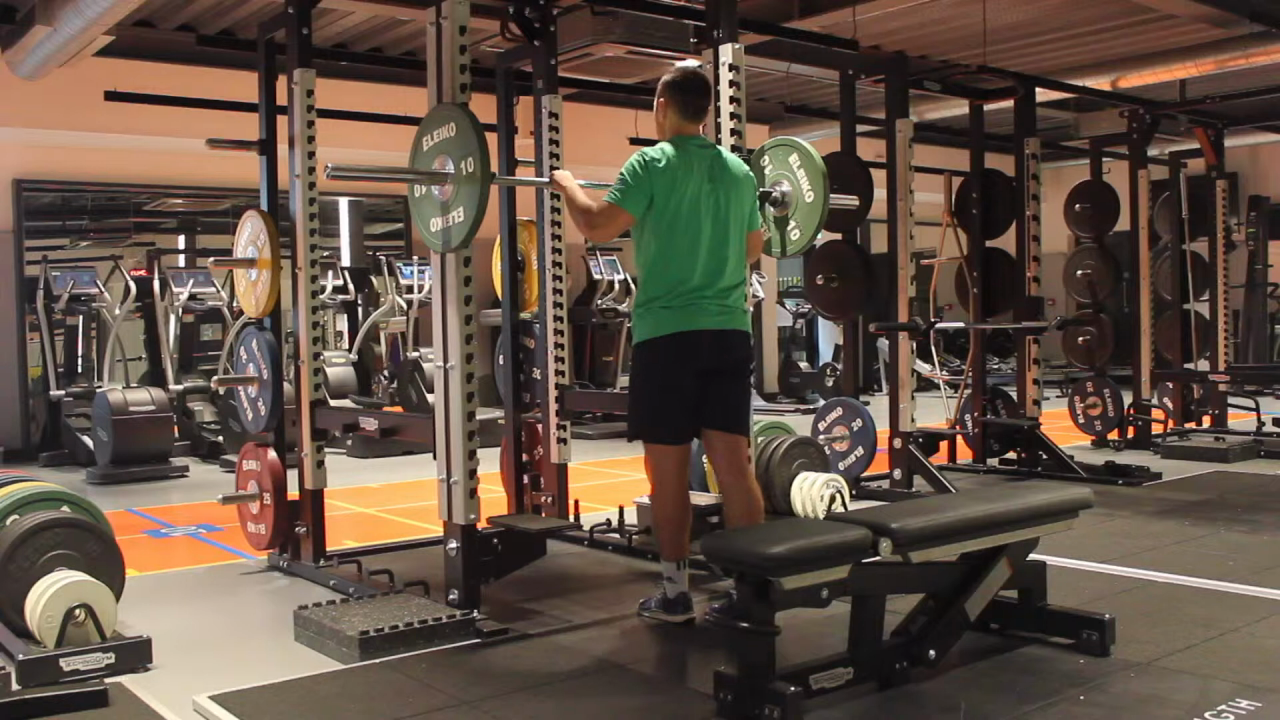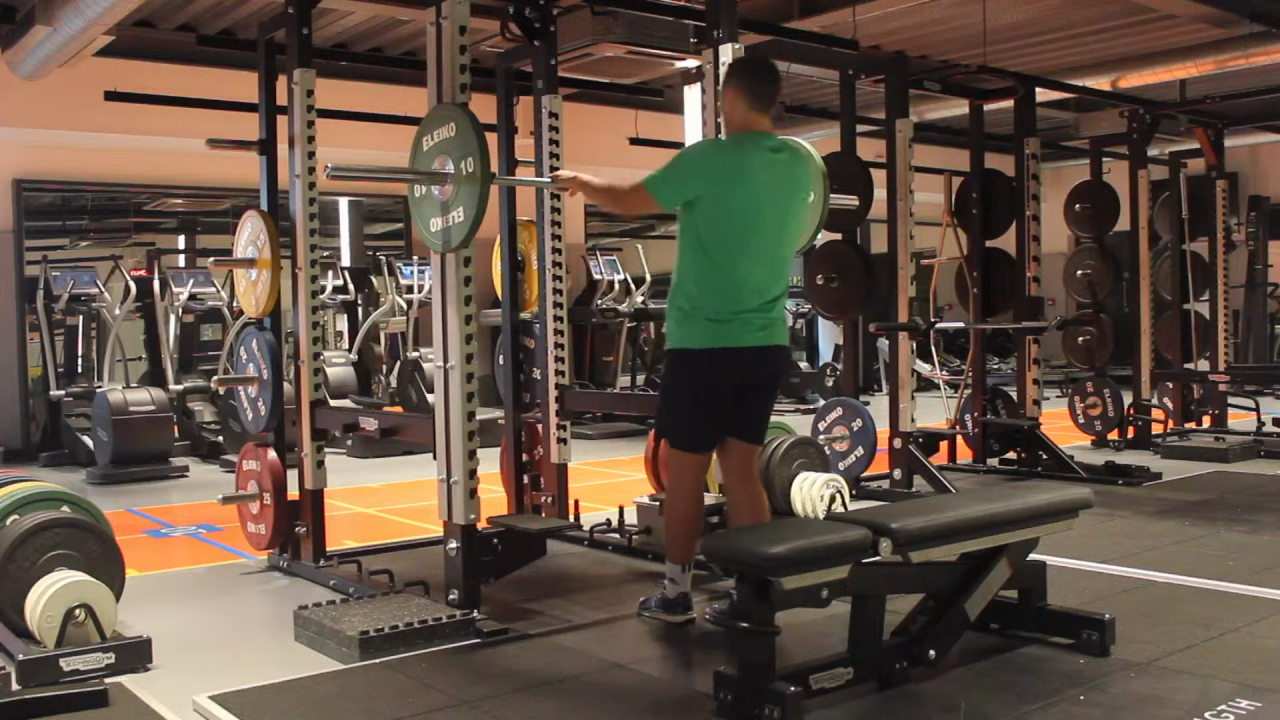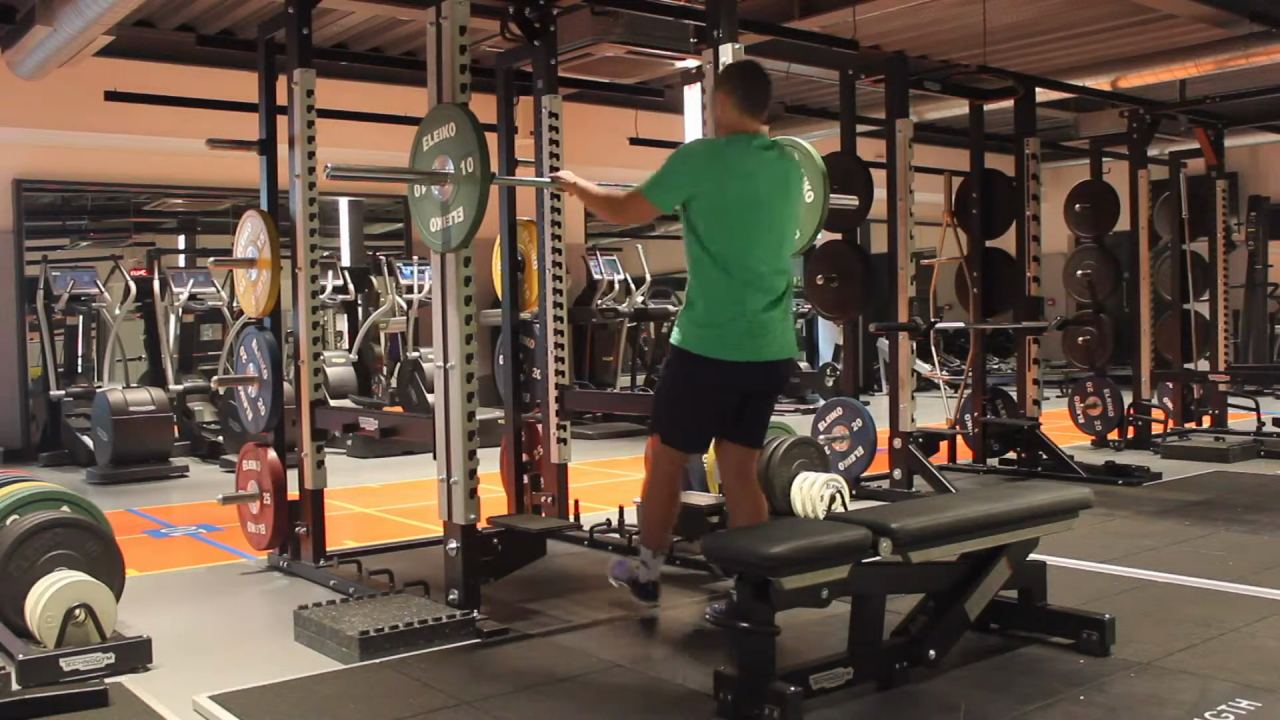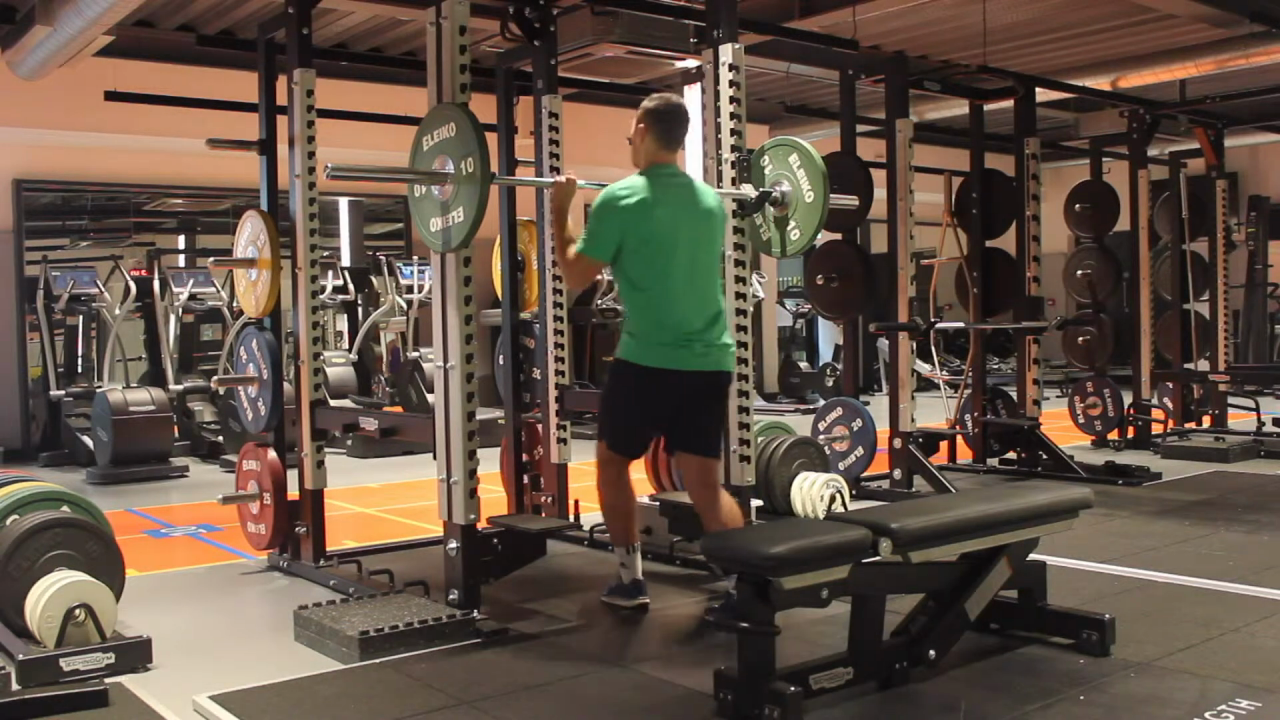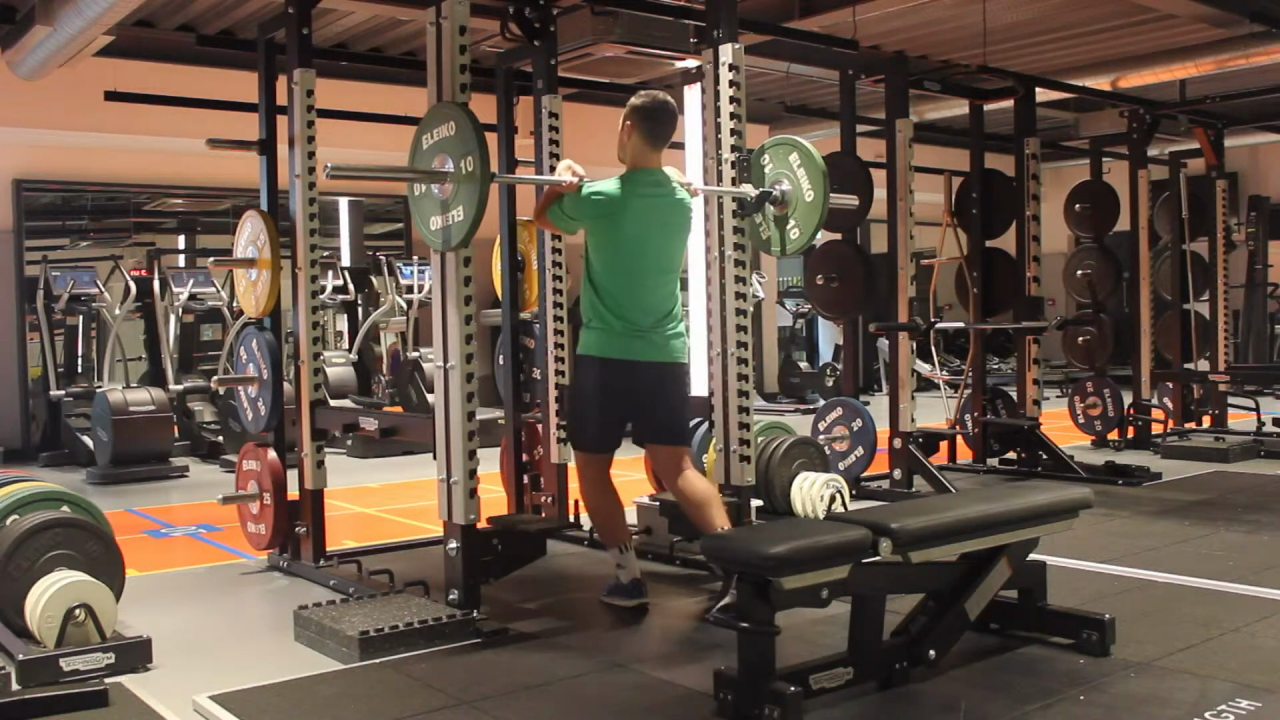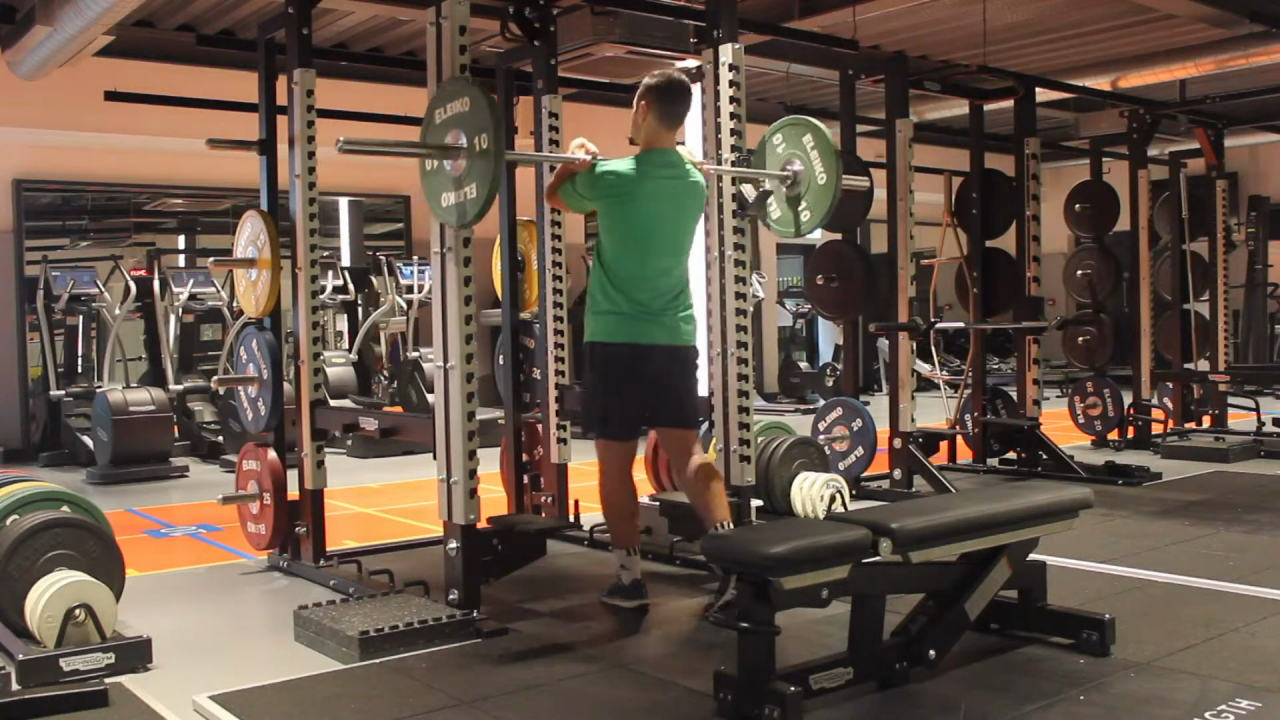
dt=0.4s
person 1, frame 1
left shoulder: (653, 163)
right shoulder: (739, 172)
left elbow: (598, 226)
left wrist: (567, 185)
left hip: (669, 333)
right hip: (731, 332)
left knee: (669, 469)
right knee: (733, 462)
left ankle: (675, 594)
person 1, frame 2
left shoulder: (711, 159)
right shoulder: (800, 166)
left elbow: (626, 202)
left wrist: (576, 180)
left hip: (704, 341)
right hip: (768, 343)
left knee: (683, 470)
right knee: (742, 469)
left ankle: (676, 593)
person 1, frame 3
left shoulder: (701, 156)
right shoulder: (790, 165)
left elbow: (622, 212)
left wrist: (574, 183)
left hip: (709, 345)
right hip: (772, 348)
left knee: (667, 459)
right knee: (740, 470)
left ankle: (645, 574)
person 1, frame 4
left shoulder: (620, 199)
right shoulder: (710, 200)
left elbow: (576, 277)
left wrist: (560, 209)
left hip: (647, 361)
right hip: (711, 361)
left knee: (612, 464)
right knee: (704, 479)
left ankle: (630, 578)
person 1, frame 5
left shoulder: (599, 199)
right shoulder: (681, 201)
left elbow: (545, 219)
left wrist: (561, 183)
right wrist: (676, 179)
left hip: (605, 357)
right hip: (667, 355)
left knee: (593, 469)
right knee: (677, 468)
left ankle: (629, 577)
person 1, frame 6
left shoulder: (612, 177)
right shoulder: (695, 182)
left elbow: (556, 198)
left wrist: (574, 161)
right wrist: (686, 161)
left hip: (617, 340)
right hip: (676, 340)
left knee: (616, 462)
right knee: (688, 454)
left ankle: (629, 579)
